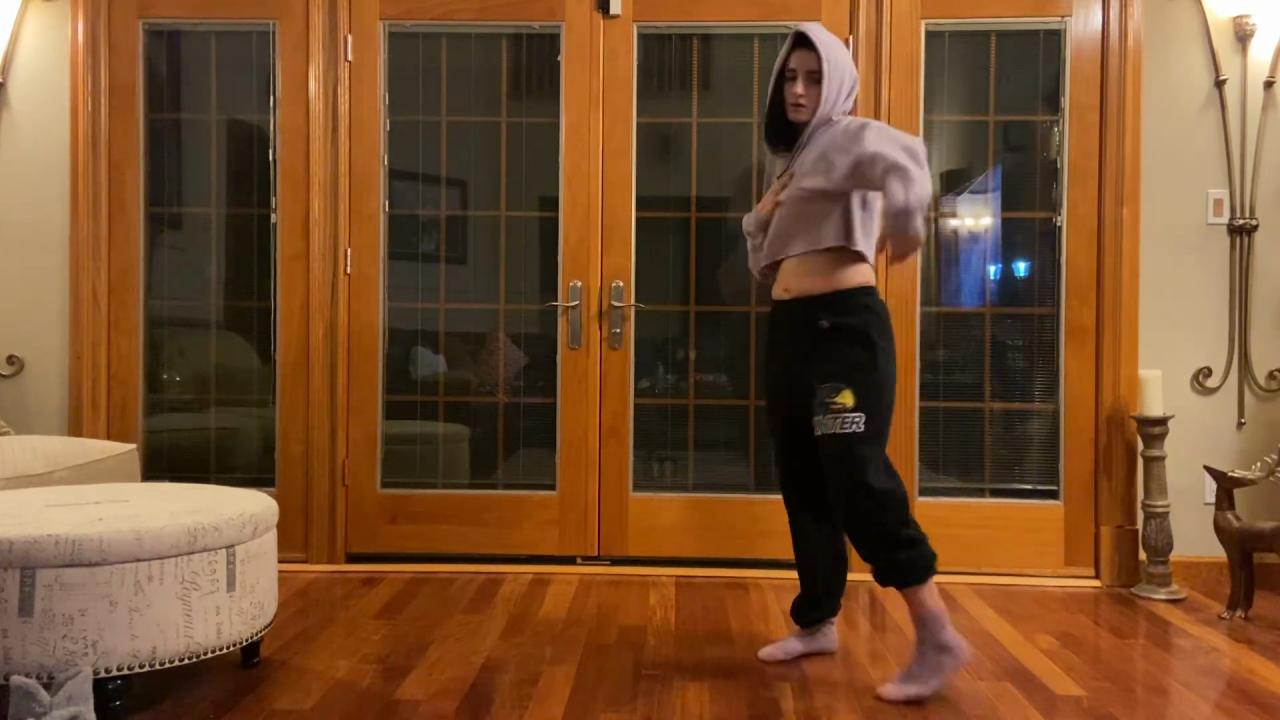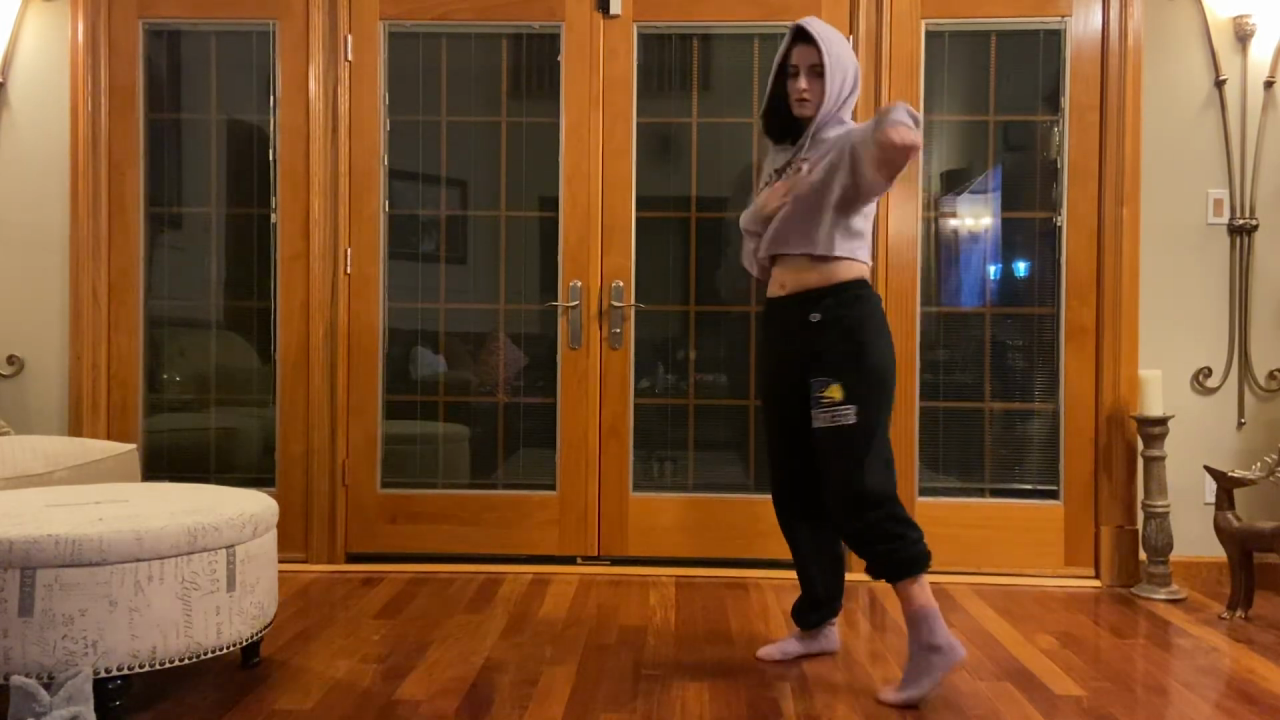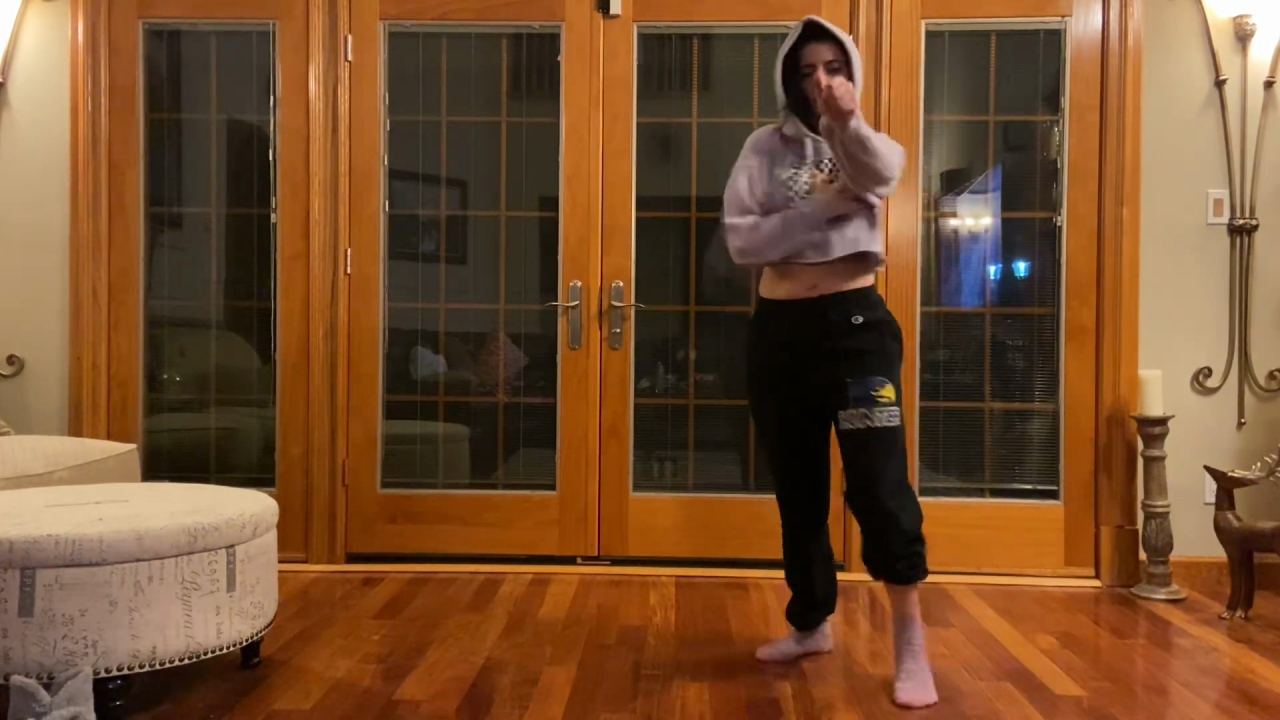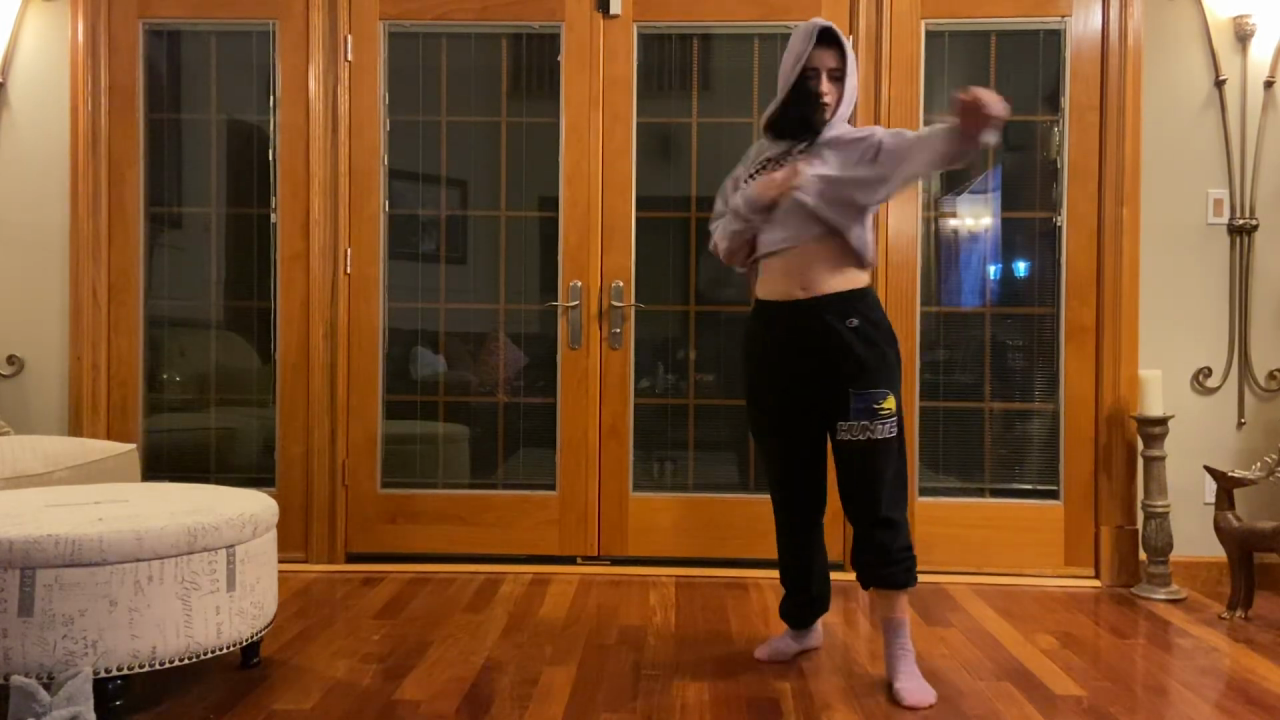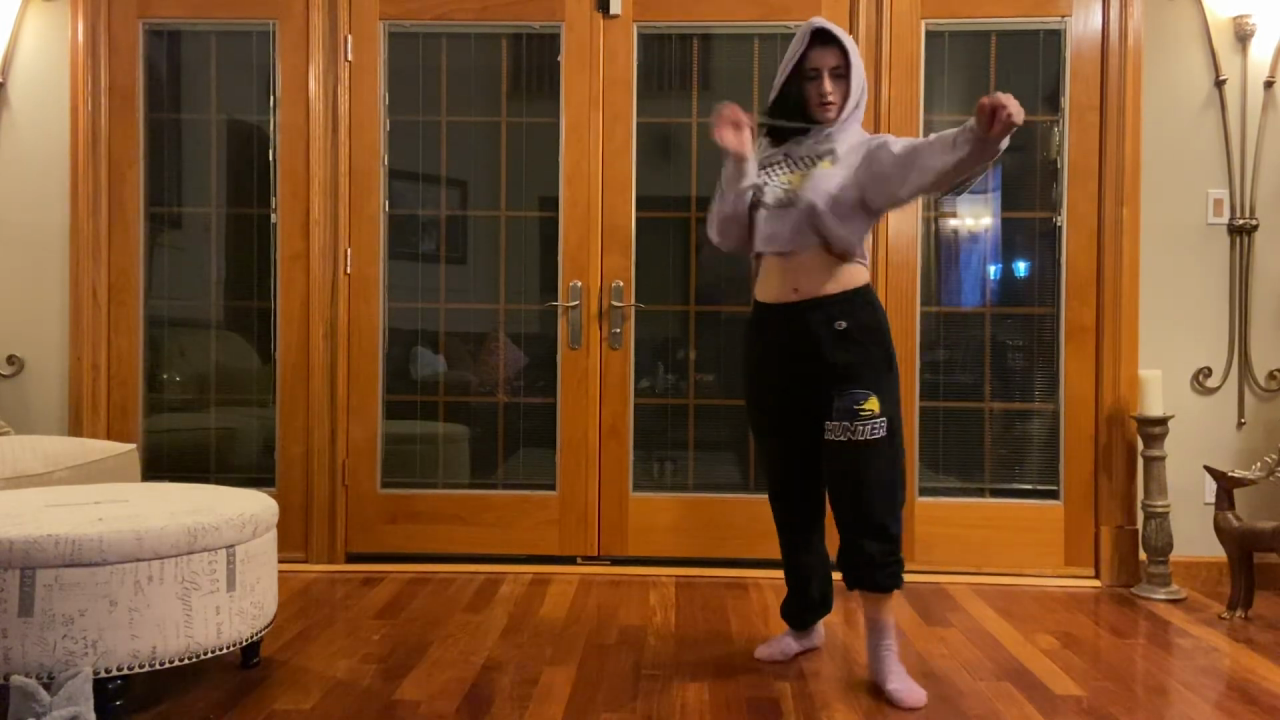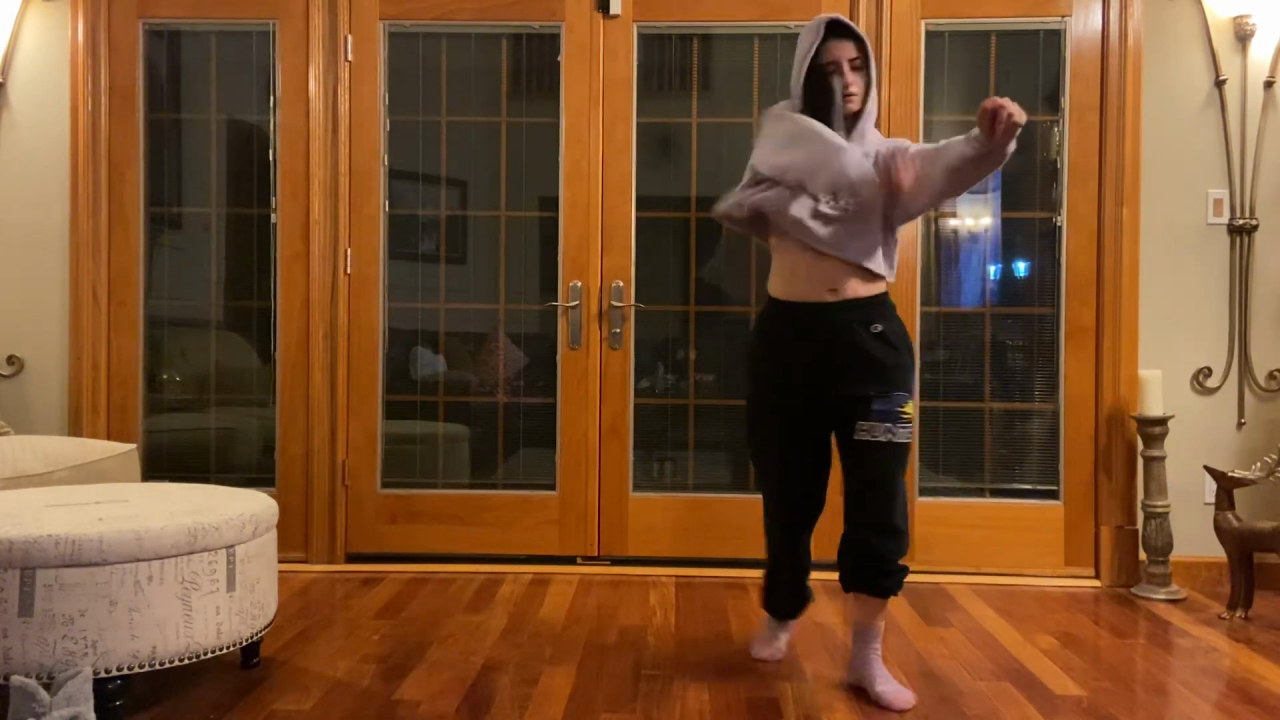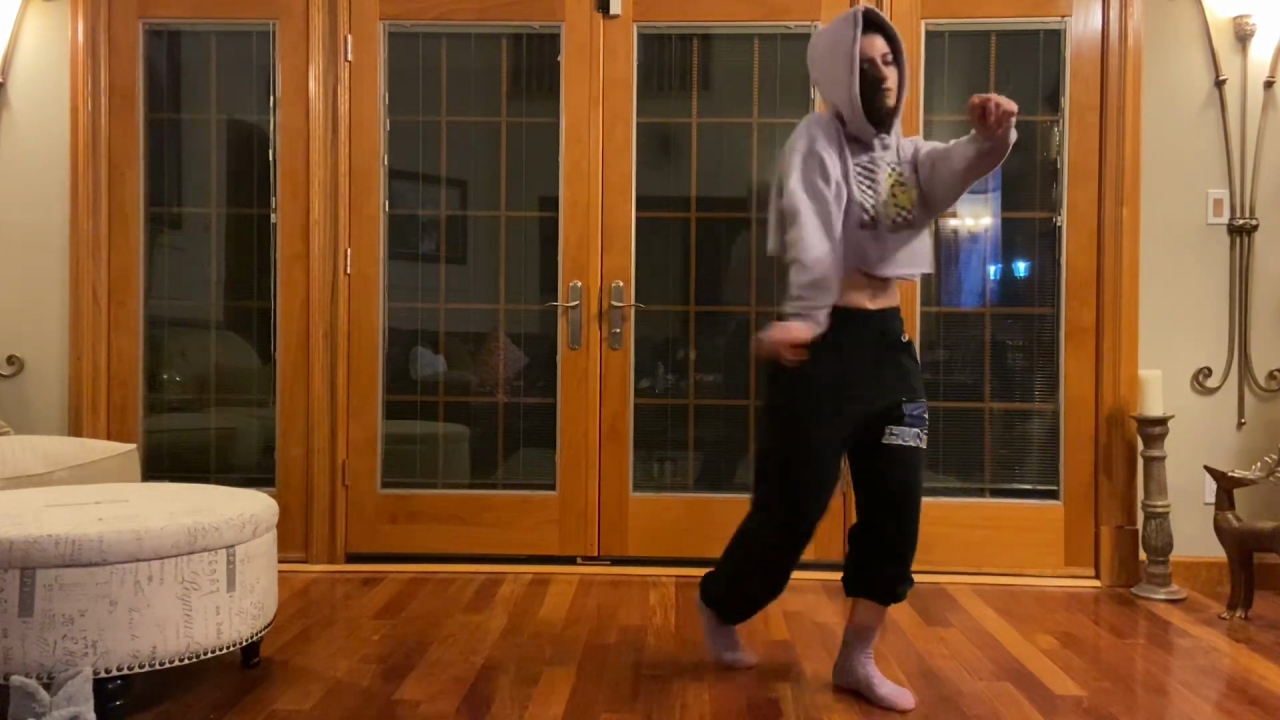
dt=0.2s
person 1, frame 1
left shoulder: (844, 138)
right shoulder: (786, 159)
left elbow: (899, 152)
right elbow: (764, 263)
left wrist: (905, 211)
right wrist: (760, 218)
left hip: (846, 322)
right hip: (790, 328)
left knee: (861, 476)
right knee: (804, 485)
left ankle: (937, 635)
right ankle: (818, 622)
person 1, frame 2
left shoulder: (847, 140)
right shoulder: (776, 155)
left elbow: (883, 156)
right elbow: (753, 252)
left wrist: (896, 131)
right wrist: (762, 212)
left hip: (843, 318)
right hip: (785, 326)
left knee: (854, 476)
right knee: (796, 486)
left ankle: (931, 638)
right ankle: (817, 623)
person 1, frame 3
left shoulder: (860, 144)
right shoulder: (765, 147)
left elbow: (883, 169)
right elbow: (744, 239)
left wrist: (852, 122)
right wrist: (820, 204)
left hip: (855, 322)
right hip: (780, 330)
left knee: (878, 483)
right knee: (797, 491)
left ankle: (911, 650)
right ankle: (811, 623)
person 1, frame 4
left shoulder: (857, 147)
right shoulder: (758, 157)
left elbow: (920, 153)
right elbow: (724, 245)
left wrist: (969, 127)
right wrist: (748, 198)
left hip: (848, 326)
right hip: (772, 334)
left knee: (874, 489)
right knee: (791, 492)
left ankle: (901, 653)
right ankle: (802, 621)
person 1, frame 5
left shoulder: (866, 151)
right shoulder: (766, 149)
left elbow: (935, 161)
right elbow: (727, 236)
left wrist: (986, 132)
right wrist: (736, 166)
left hip: (849, 328)
right hip: (774, 333)
left knee: (869, 491)
right knee: (793, 492)
left ankle: (884, 653)
right ankle: (804, 620)
person 1, frame 6
left shoulder: (883, 151)
right shoulder: (787, 123)
left elbow: (946, 168)
right elbow: (806, 157)
left wrist: (993, 138)
right wrist: (879, 170)
left hip: (871, 335)
right hip: (794, 331)
left knee: (880, 498)
right knee: (791, 491)
left ankle: (866, 657)
right ankle: (782, 611)
person 1, frame 7
left shoulder: (904, 151)
right shoulder: (819, 137)
left elbow: (963, 164)
right elbow: (809, 229)
left wrist: (994, 133)
right wrist: (798, 311)
left hip: (887, 344)
right hip: (822, 343)
left knee: (895, 506)
right knee: (792, 502)
left ankle: (856, 658)
right ankle: (719, 604)
